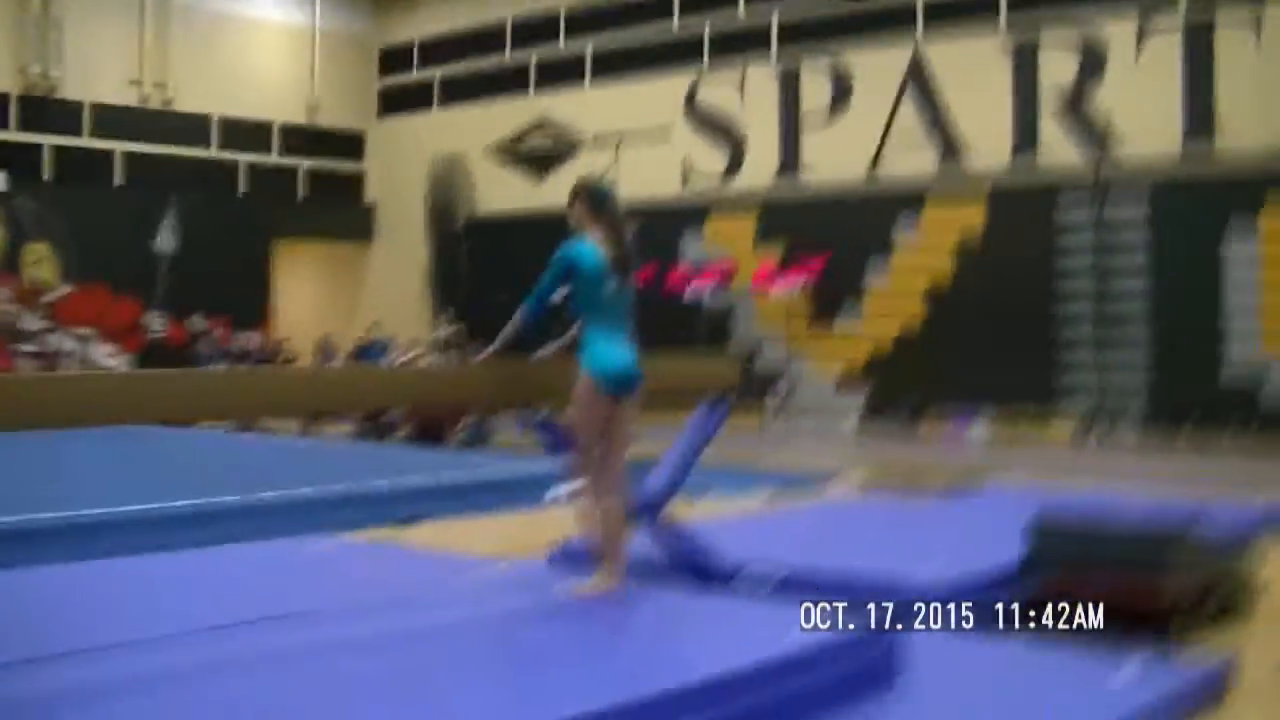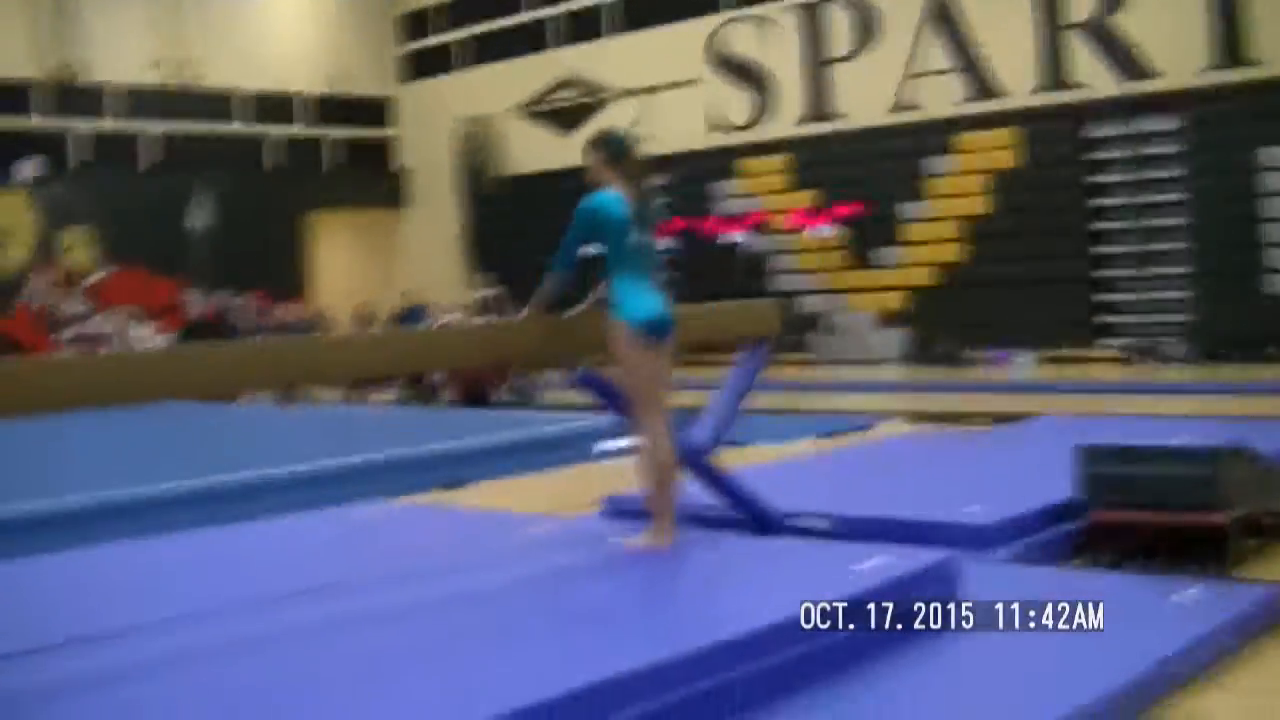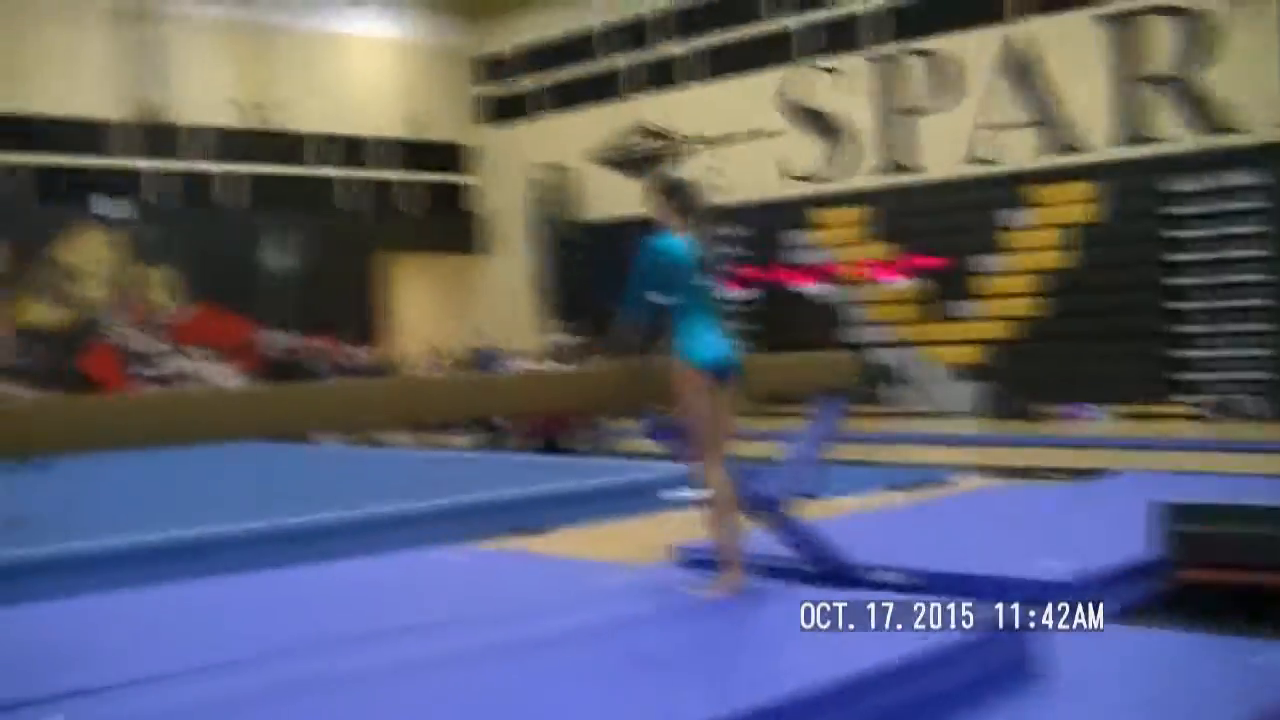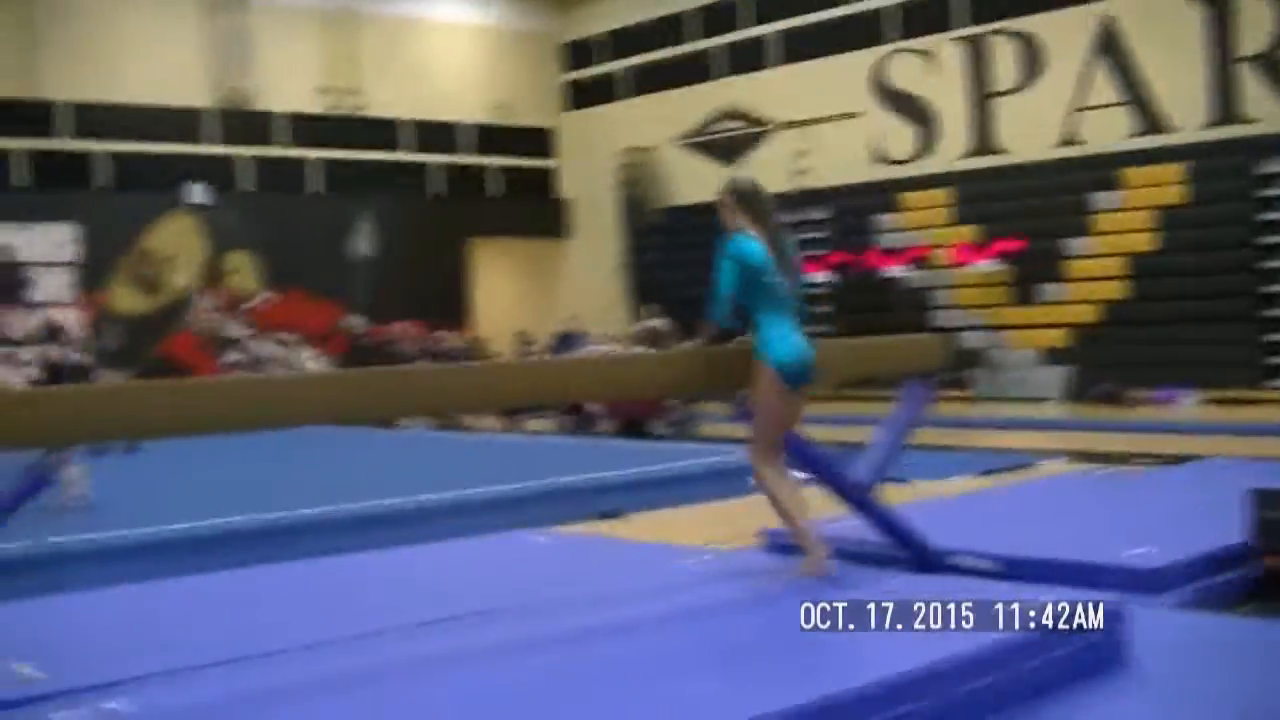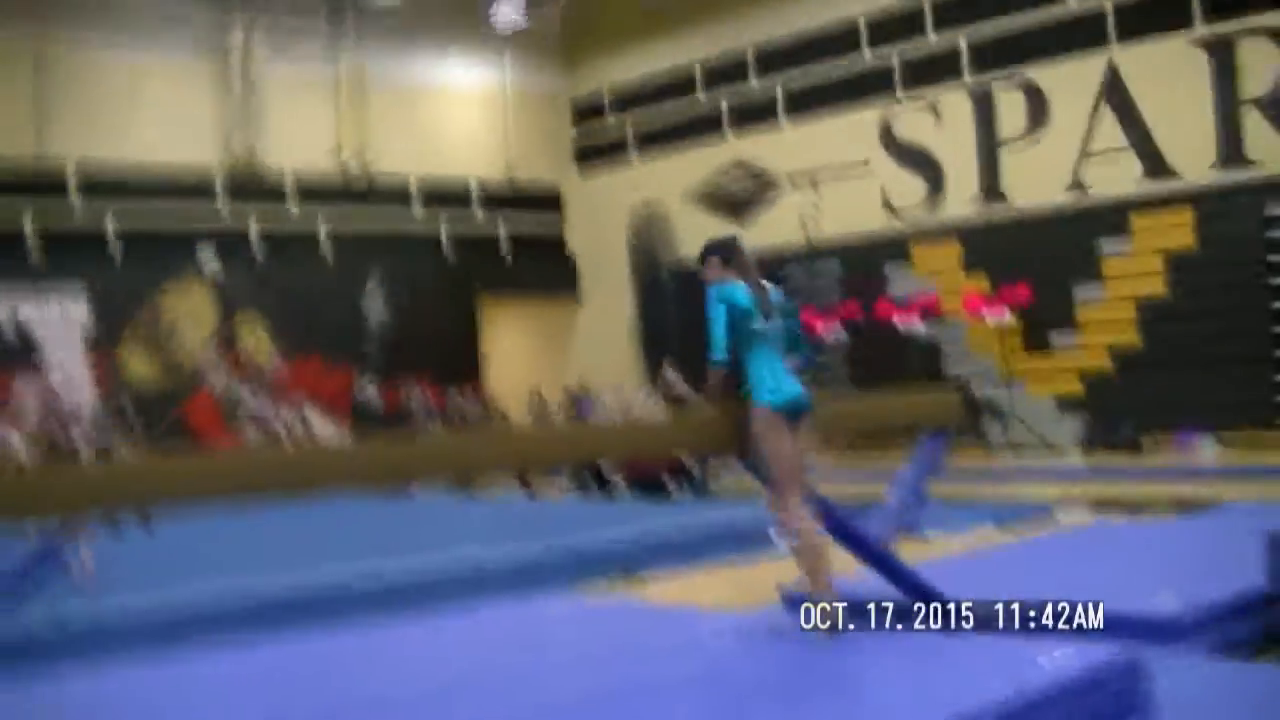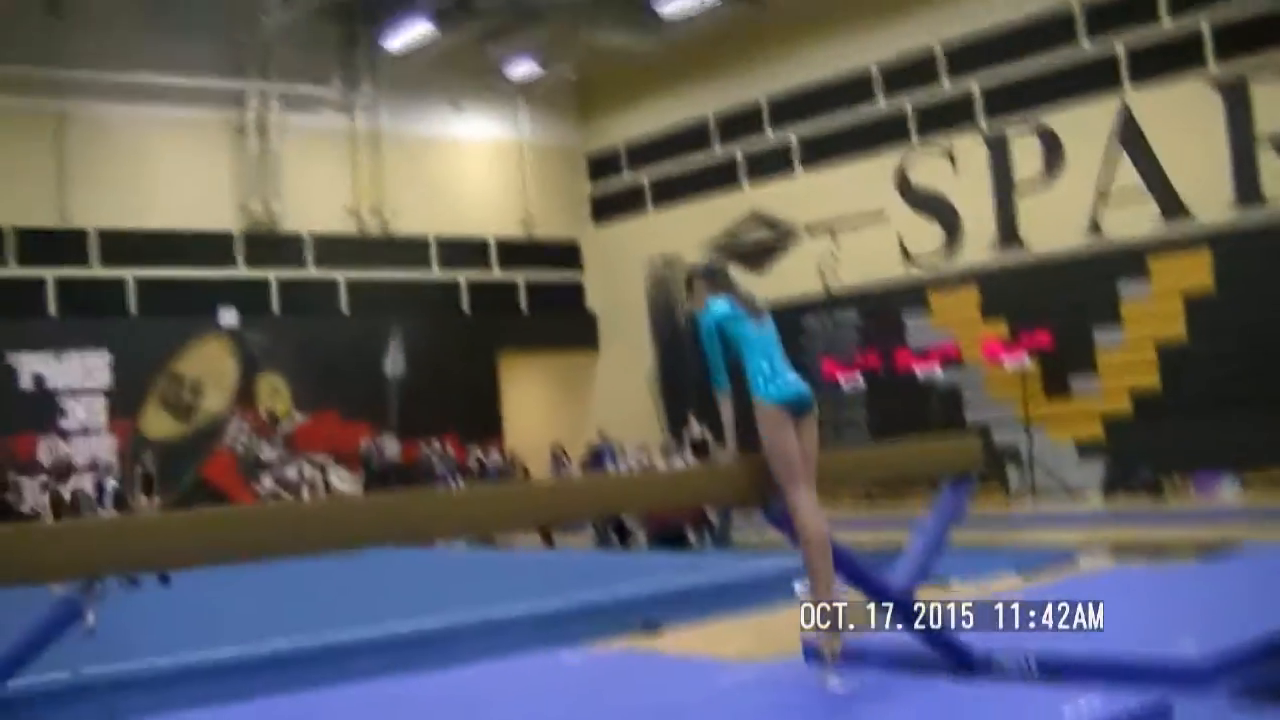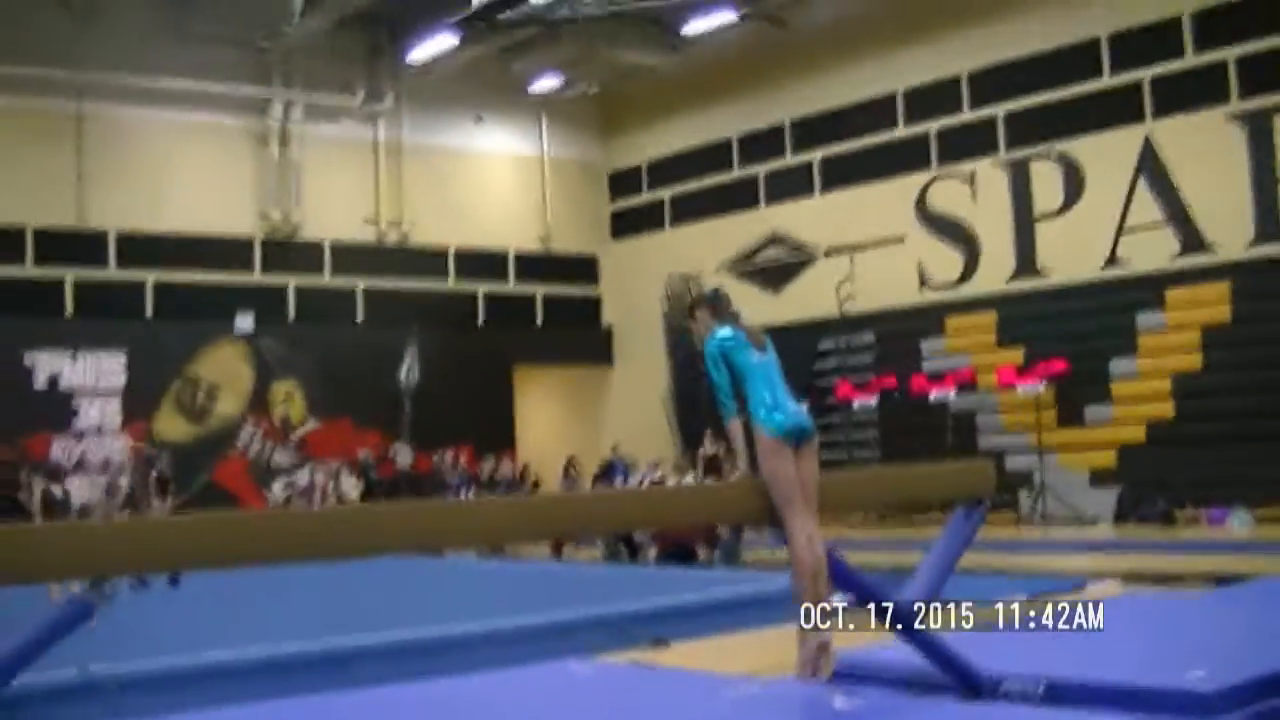
dt=0.2s
person 1, frame 1
left shoulder: (573, 251)
right shoulder: (621, 255)
left elbow: (535, 305)
left wrist: (493, 349)
left hip: (599, 367)
right hip: (628, 365)
left knee: (589, 469)
right knee: (613, 472)
left ankle: (608, 567)
right ankle: (615, 566)
person 1, frame 2
left shoulder: (595, 203)
right shoulder: (640, 203)
left elbow: (564, 260)
left wrist: (533, 309)
left hip: (631, 316)
right hip: (660, 311)
left knee: (648, 424)
right knee: (657, 421)
left ankle: (660, 526)
right ankle: (665, 522)
person 1, frame 3
left shoulder: (659, 246)
right shoulder: (699, 245)
left elbow: (638, 304)
left hip: (696, 356)
right hip: (724, 352)
left knee: (708, 462)
right knee: (714, 460)
left ankle: (732, 564)
right ankle: (732, 561)
person 1, frame 4
left shoulder: (735, 248)
right shoulder: (782, 246)
left elbow: (722, 310)
left wrist: (702, 342)
right wrist: (750, 328)
left hip: (777, 358)
right hip: (801, 354)
left knee: (762, 461)
right knee: (773, 457)
left ankle: (812, 546)
right ankle: (810, 544)
person 1, frame 5
left shoulder: (720, 293)
right shoulder: (771, 292)
left elbow: (719, 356)
left wrist: (713, 399)
left hip: (769, 398)
right hip: (797, 395)
left knee: (789, 502)
right knee: (795, 497)
left ankle: (823, 596)
right ankle: (823, 590)
person 1, frame 6
left shoulder: (710, 313)
right shoulder: (753, 308)
left elbow: (720, 377)
left wrist: (731, 441)
left hip: (772, 397)
right hip: (800, 391)
left knee: (799, 498)
right knee: (809, 499)
left ankle: (823, 602)
right ankle: (829, 597)
person 1, frame 7
left shoulder: (716, 342)
right shoulder: (756, 338)
left elbow: (728, 402)
left wrist: (741, 461)
left hip: (773, 427)
right hip: (802, 421)
left knee: (797, 525)
right knee: (809, 525)
left ankle: (808, 631)
right ankle: (822, 626)
